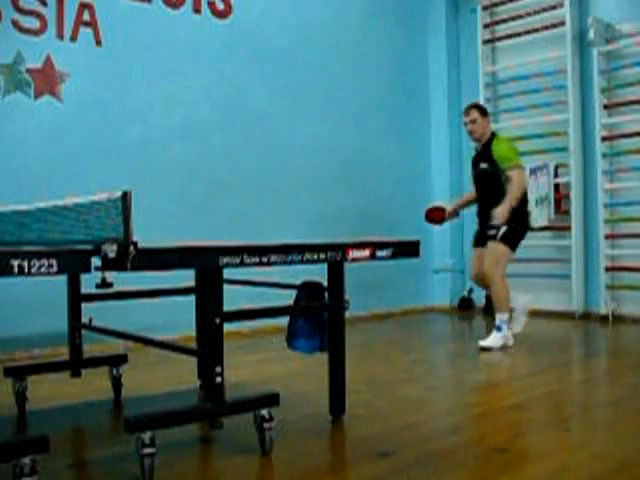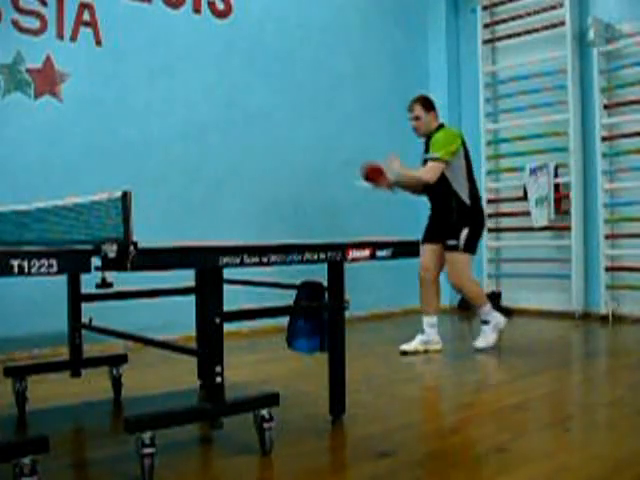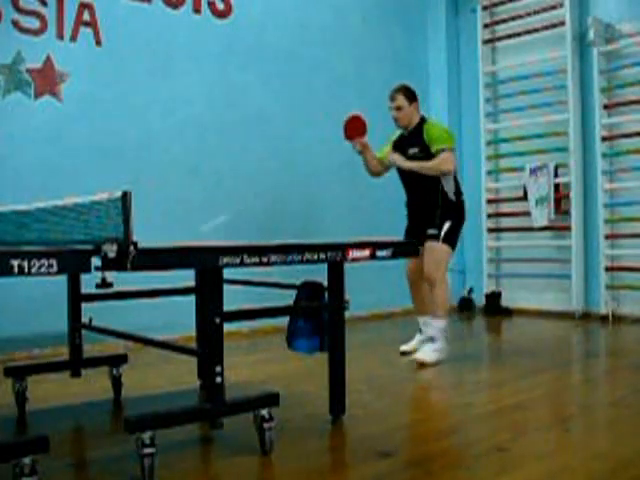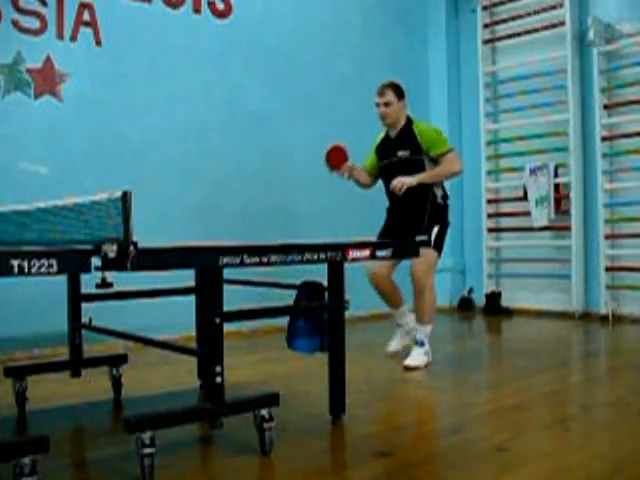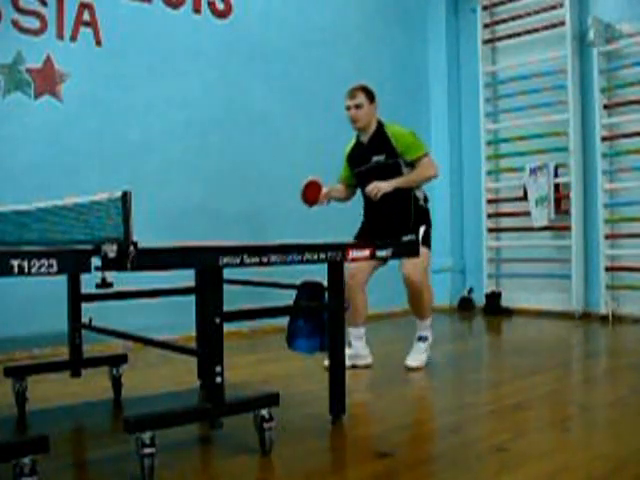
dt=1s
person 1, frame 1
left shoulder: (502, 146)
right shoulder: (477, 154)
left elbow: (519, 180)
left wrist: (506, 207)
right wrist: (456, 206)
left hip: (509, 219)
right hip: (487, 221)
left knee: (491, 270)
right knee: (478, 274)
left ankle: (503, 329)
right ankle: (516, 303)
person 1, frame 2
left shoulder: (446, 137)
right shoulder: (432, 142)
left elbow: (429, 176)
right elbow: (426, 186)
left wrist: (400, 170)
right wrist: (396, 183)
left hip: (463, 217)
right hip: (441, 217)
left knee: (458, 278)
right knee: (426, 272)
left ankle: (490, 319)
right ankle: (429, 335)
person 1, frame 3
left shoulder: (434, 131)
right shoulder: (399, 140)
left elbow: (447, 165)
right elbow: (376, 169)
left wrist: (406, 163)
right wrist: (364, 150)
left hip: (444, 212)
right hip: (418, 215)
left knee: (434, 273)
right knee: (414, 274)
left ankle: (438, 341)
right ankle: (426, 333)
person 1, frame 4
left shoulder: (425, 132)
right shoulder: (381, 143)
left elbow: (455, 165)
right elbow: (368, 178)
left wrist: (414, 178)
right wrist: (352, 171)
left hip: (429, 216)
right hip: (397, 217)
left knee: (421, 276)
right knee: (377, 273)
left ankle: (422, 345)
right ankle: (407, 323)
person 1, frame 5
left shoulder: (399, 136)
right shoulder: (353, 150)
left elbow: (430, 170)
right elbow: (347, 188)
left wrist: (390, 183)
right wrist: (330, 192)
left hip: (411, 219)
right hip: (376, 224)
left knee: (414, 276)
right knee: (353, 276)
left ankle: (423, 338)
right ankle: (358, 349)
